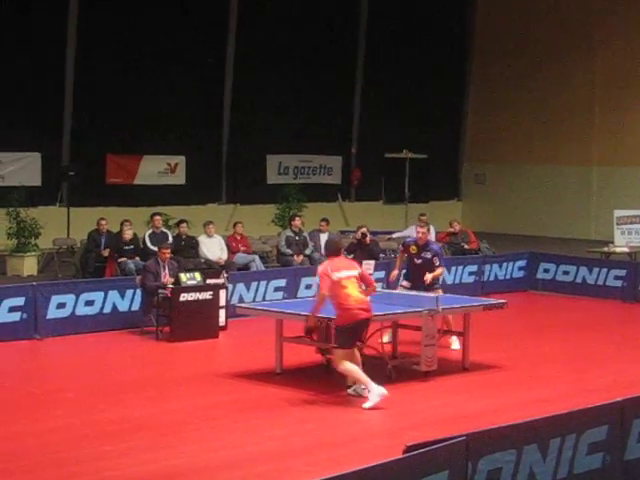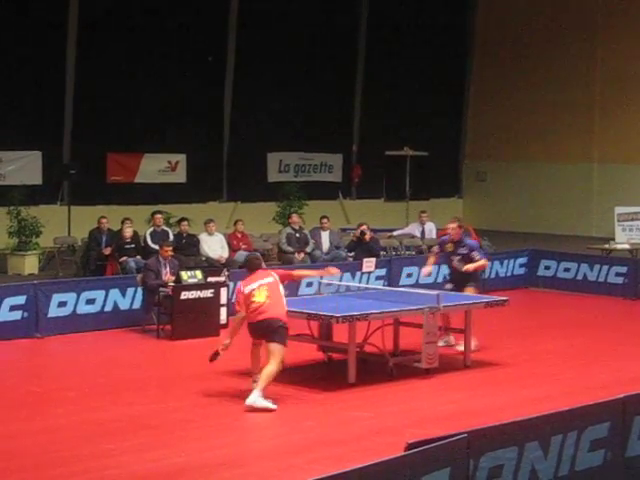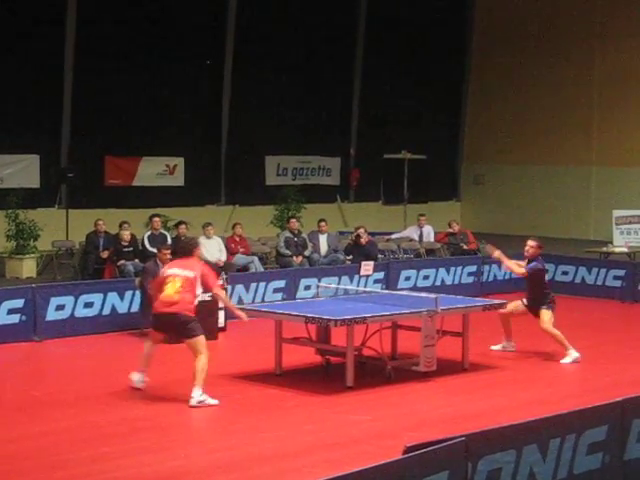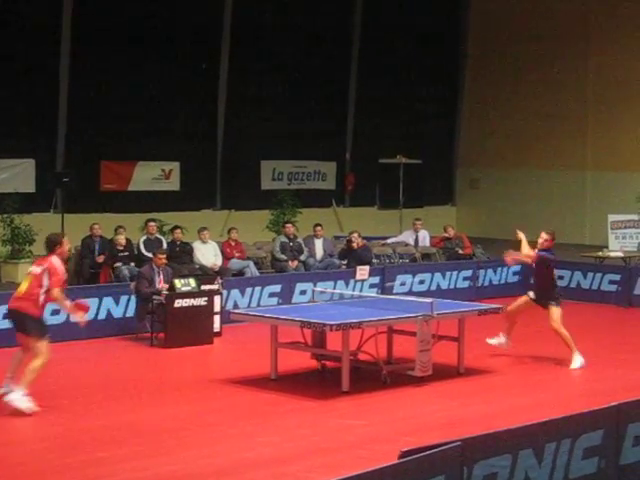
dt=1s
person 1, frame 1
left shoulder: (324, 268)
right shoulder: (353, 264)
left elbow: (323, 294)
right elbow: (372, 286)
left wrist: (312, 316)
left hip: (349, 318)
right hip: (365, 313)
left knee: (340, 363)
right knee: (349, 348)
left ankle: (374, 390)
right ankle: (360, 385)
person 1, frame 2
left shoulder: (242, 286)
right shoulder: (273, 274)
left elbow: (241, 315)
right elbow: (297, 274)
left wrist: (229, 339)
right wrist: (323, 272)
left hip: (255, 321)
right hip: (275, 320)
left knee: (256, 344)
right knee: (275, 363)
left ankle: (257, 381)
right ankle: (256, 396)
person 1, frame 3
left shoulder: (168, 266)
right shoulder: (202, 268)
left elbow: (154, 290)
right elbow: (217, 292)
right wrist: (235, 310)
left hip: (161, 311)
right hip: (182, 315)
left knee: (152, 341)
right knee: (202, 354)
left ankle: (139, 377)
right ankle: (197, 394)
person 1, frame 4
left shoulder: (41, 262)
right shoulder: (56, 264)
right elbow: (54, 294)
left wrist: (65, 303)
right wrist: (73, 312)
left hip: (16, 308)
right hip: (28, 312)
left knee: (27, 348)
right knee: (42, 357)
right ankle: (17, 394)
person 2, frame 1
left shoulder: (435, 249)
right shoulder: (408, 243)
left elbow: (441, 270)
right elbow: (401, 253)
left wrist: (432, 275)
right wrist: (396, 269)
left hip: (430, 283)
right hip: (410, 279)
left ankle: (453, 337)
person 2, frame 2
left shoulder: (471, 244)
right shoulder: (444, 241)
left elbow: (484, 263)
right elbow: (434, 253)
left wrist: (473, 265)
right wrist: (429, 266)
left hip: (470, 281)
right hip: (455, 279)
left ankle: (470, 339)
right ankle: (447, 336)
person 2, frame 3
left shoulder: (537, 265)
right shoulder: (531, 259)
left elbow: (520, 272)
left wrist: (502, 258)
right wrist: (514, 262)
left hip: (544, 302)
right hip: (531, 299)
left knee: (546, 326)
right knee: (503, 312)
left ankle: (571, 352)
right ankle: (508, 343)
person 2, frame 4
left shoulder: (546, 256)
right shoulder: (539, 251)
left elbow: (527, 253)
right elbow: (531, 259)
left wrist: (523, 238)
right wrist: (516, 257)
left hip: (551, 295)
right hip: (538, 291)
left knee: (556, 326)
right knee: (510, 311)
left ankle: (577, 356)
right ankle: (505, 338)
